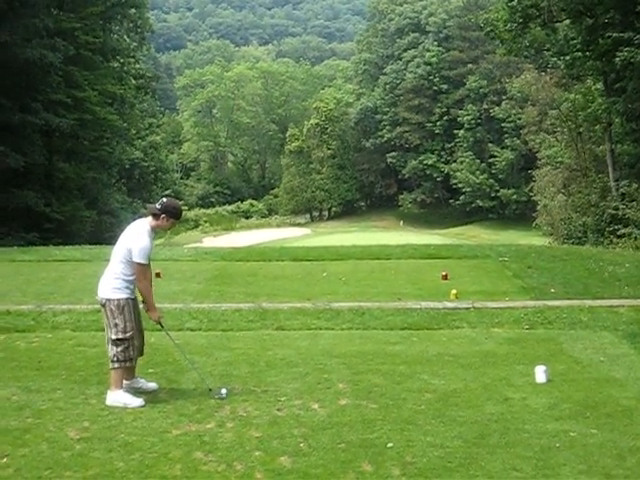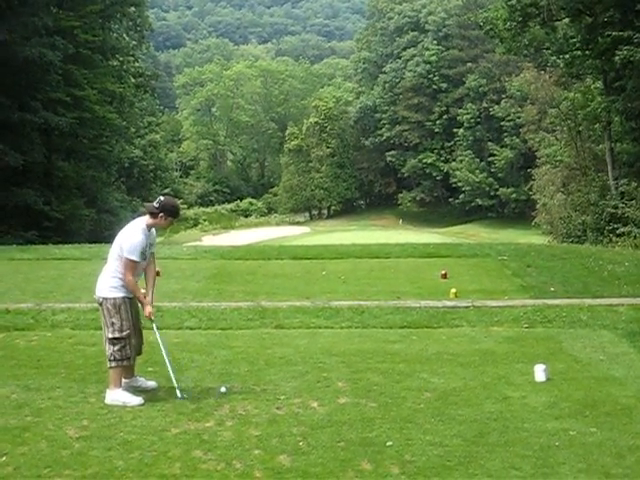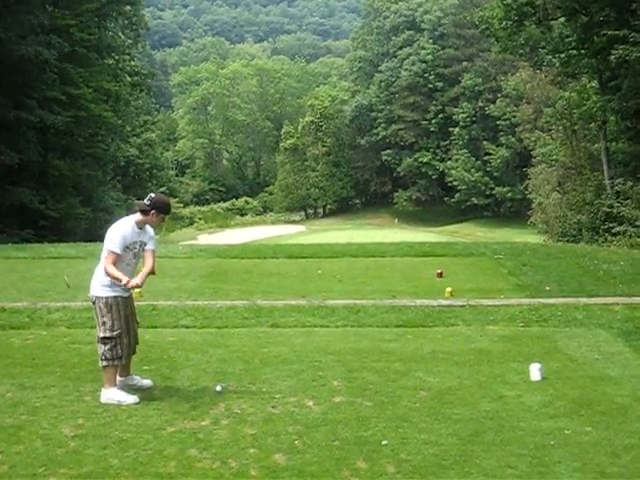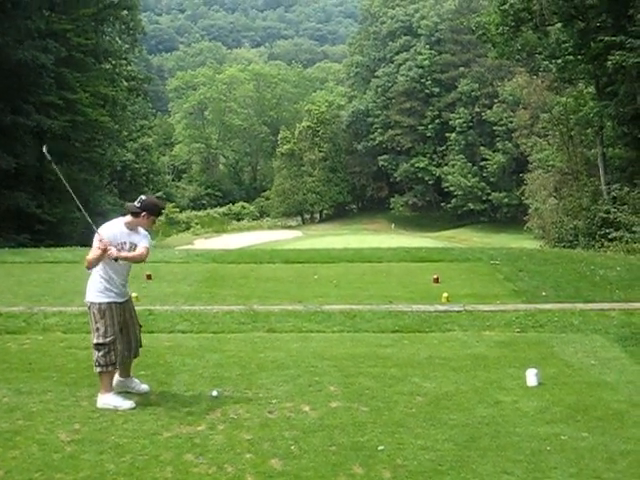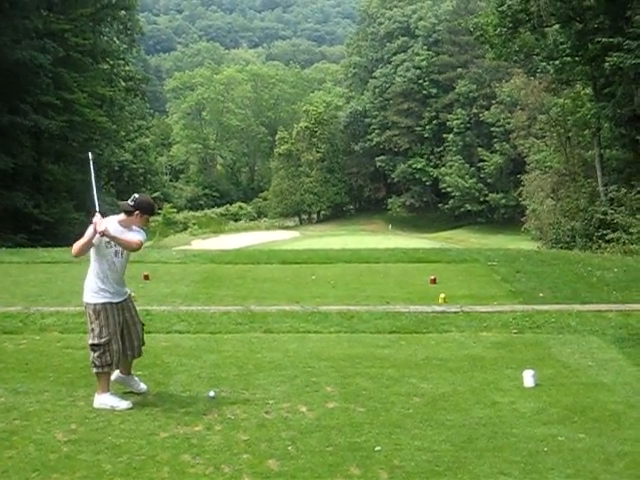
dt=0.2s
person 1, frame 1
left shoulder: (143, 227)
right shoulder: (141, 239)
left elbow: (146, 270)
right elbow: (140, 278)
left wrist: (150, 301)
right wrist: (152, 308)
left hip: (124, 291)
right hip: (116, 292)
left knee: (134, 337)
right knee: (123, 339)
left ankle: (130, 379)
right ankle: (115, 392)
person 1, frame 2
left shoulder: (150, 232)
right shoulder: (134, 235)
left elbow: (151, 266)
right elbow: (127, 276)
left wrist: (149, 297)
right wrist: (144, 303)
left hip: (126, 292)
right hip: (113, 291)
left knee: (133, 335)
right knee: (120, 338)
left ankle: (129, 378)
right ankle: (114, 390)
person 1, frame 3
left shoulder: (148, 233)
right shoulder: (120, 229)
left elbow: (150, 263)
right elbow: (108, 267)
left wrist: (139, 279)
right wrist: (122, 278)
left hip: (123, 291)
right hip: (106, 291)
left knee: (129, 335)
right knee: (113, 337)
left ankle: (124, 376)
right ankle: (109, 389)
person 1, frame 4
left shoulder: (142, 235)
right shoulder: (109, 229)
left elbow: (141, 255)
right elbow: (89, 263)
left wrist: (118, 254)
right wrist: (100, 253)
left hip: (121, 295)
right hip: (101, 296)
left knee: (130, 338)
right knee: (108, 344)
left ankle: (123, 378)
right ankle: (106, 394)
person 1, frame 5
left shoulder: (137, 232)
right shoulder: (101, 223)
left elbow: (134, 246)
right elbow: (76, 252)
left wrist: (109, 235)
right wrist: (93, 234)
left hip: (121, 294)
right hip: (99, 297)
left knee: (133, 335)
right knee: (105, 344)
left ankle: (124, 374)
right ankle: (102, 395)
